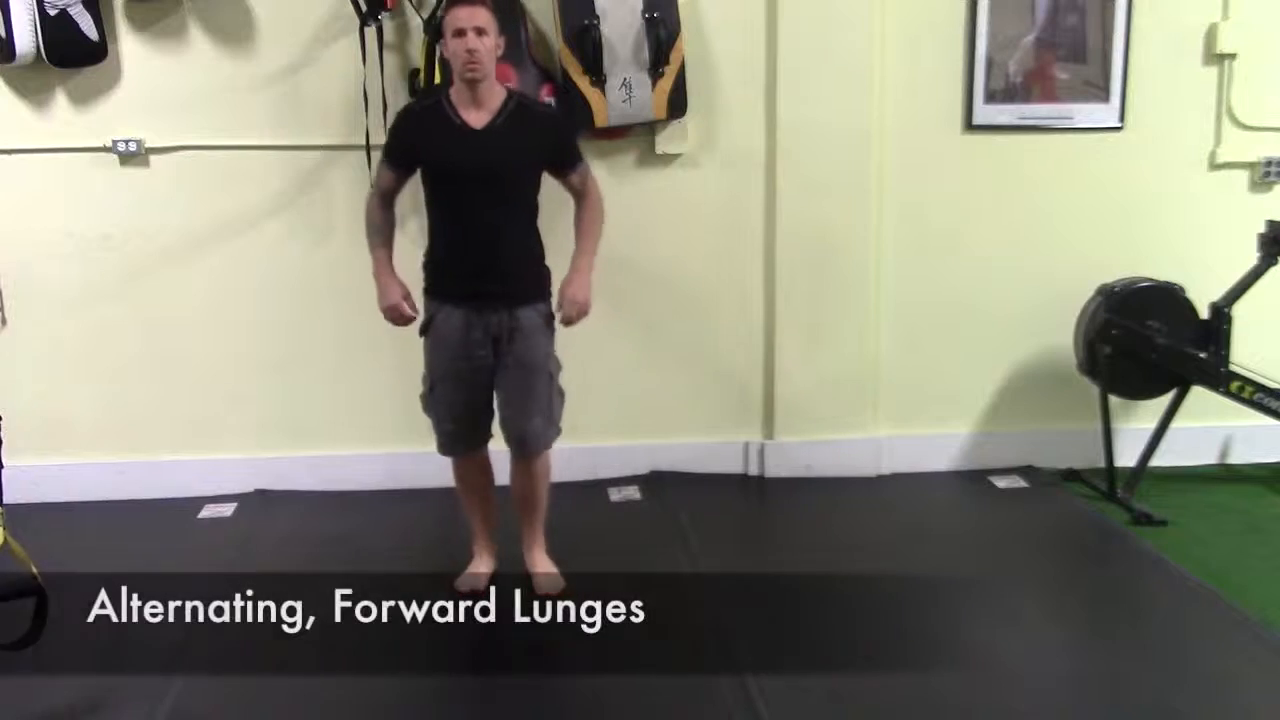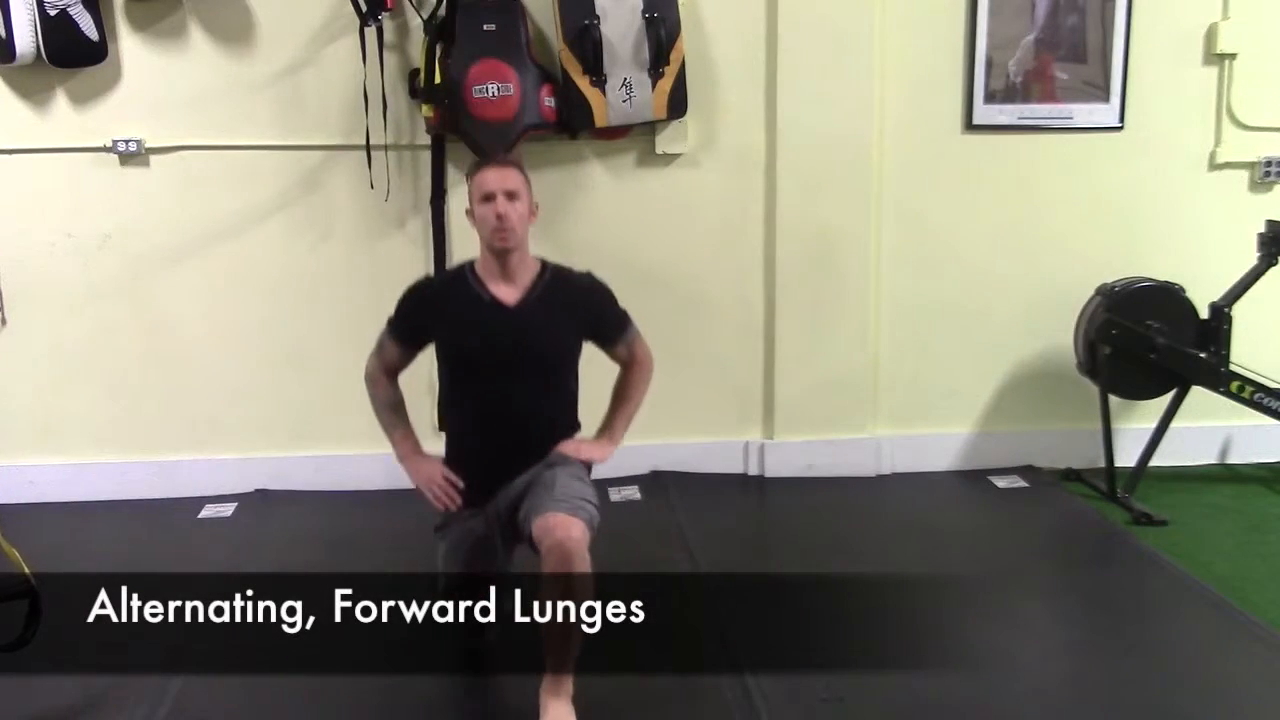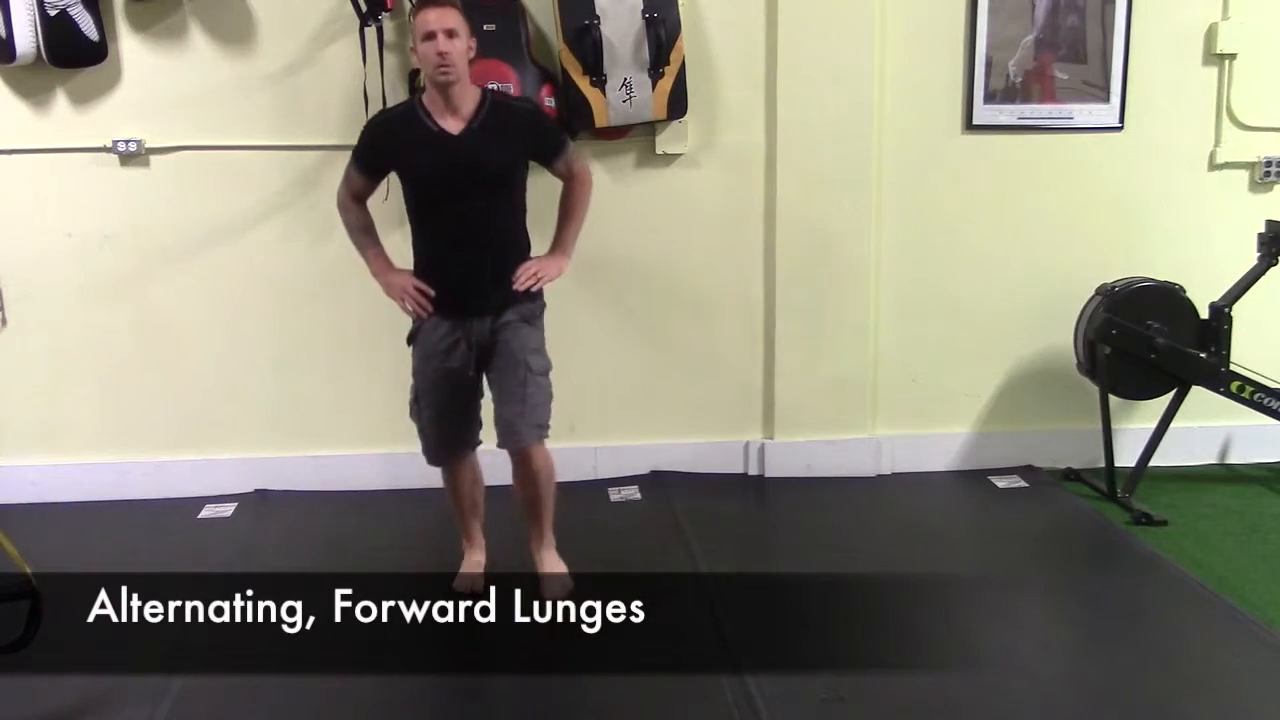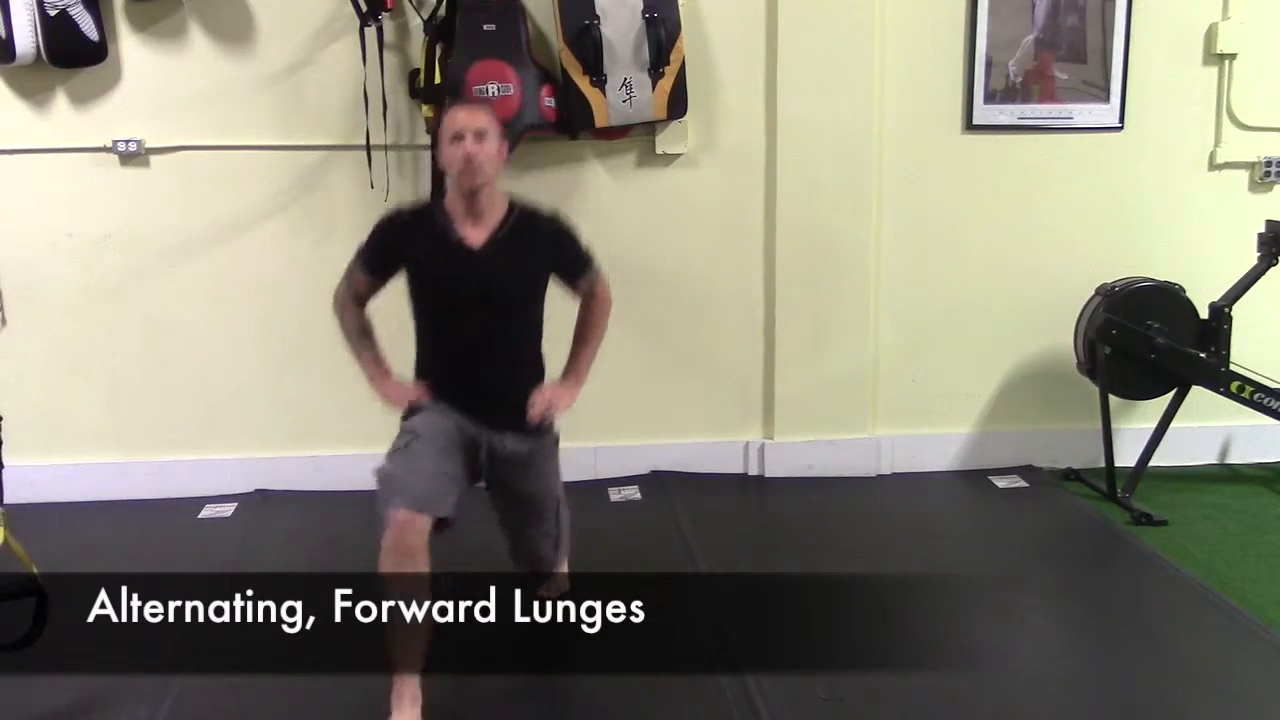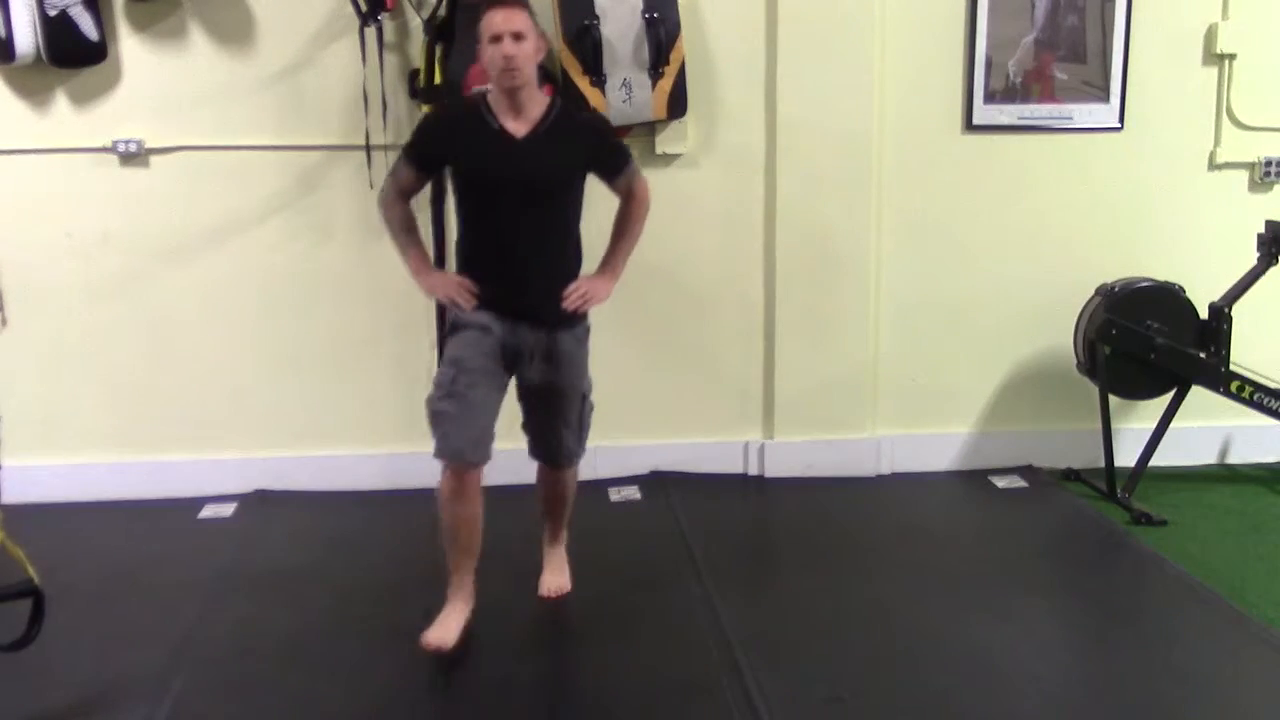
dt=1s
person 1, frame 1
left shoulder: (539, 121)
right shoulder: (418, 122)
left elbow: (588, 194)
right elbow: (380, 198)
left wrist: (583, 272)
right wrist: (384, 276)
left hip: (526, 306)
right hip: (450, 308)
left knee: (532, 439)
right knee: (464, 441)
left ankle: (535, 547)
right ankle: (483, 549)
person 1, frame 2
left shoulder: (579, 294)
right shoulder: (434, 298)
left elbow: (639, 359)
right elbow: (379, 372)
left wrist: (607, 439)
right wrist: (412, 458)
left hip: (551, 465)
right hip: (471, 485)
left knee: (566, 540)
person 1, frame 3
left shoulder: (519, 118)
right shoulder: (390, 130)
left elbow: (577, 176)
right elbow: (350, 198)
left wrist: (559, 255)
right wrist: (383, 271)
left hip: (513, 308)
right hip: (439, 315)
left knee: (526, 440)
right knee: (452, 448)
left ankle: (546, 548)
right ankle: (474, 549)
person 1, frame 4
left shoulder: (544, 233)
right shoulder: (406, 230)
left elbow: (598, 295)
right elbow: (348, 298)
left wrist: (571, 381)
right wrist: (384, 378)
left hip: (521, 423)
right hip: (441, 414)
left knee: (544, 571)
right knee: (403, 528)
left ankle: (552, 535)
person 1, frame 5
left shoulder: (582, 128)
right shoulder: (450, 126)
left elbow: (636, 195)
right elbow: (394, 195)
left wrist: (607, 275)
right wrist: (424, 272)
left hip: (558, 320)
right hip: (480, 316)
left knee: (558, 455)
right knee: (460, 460)
left ankle: (555, 548)
right ankle: (459, 592)
